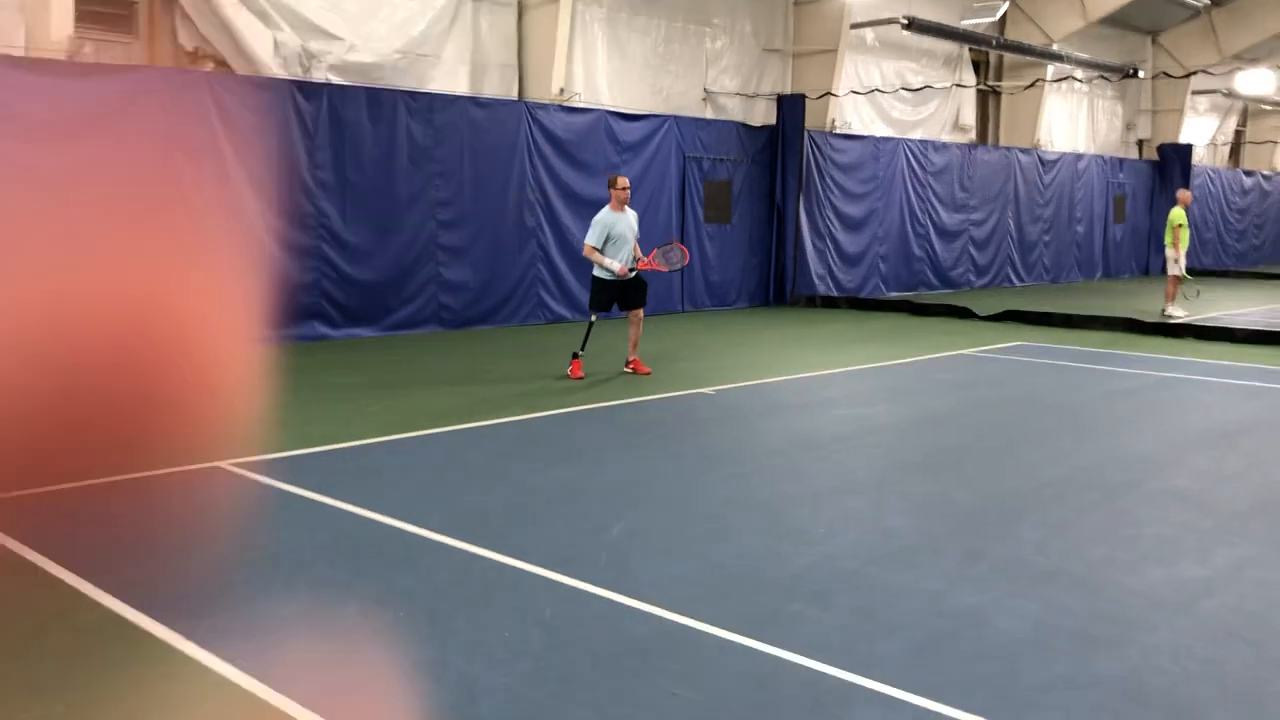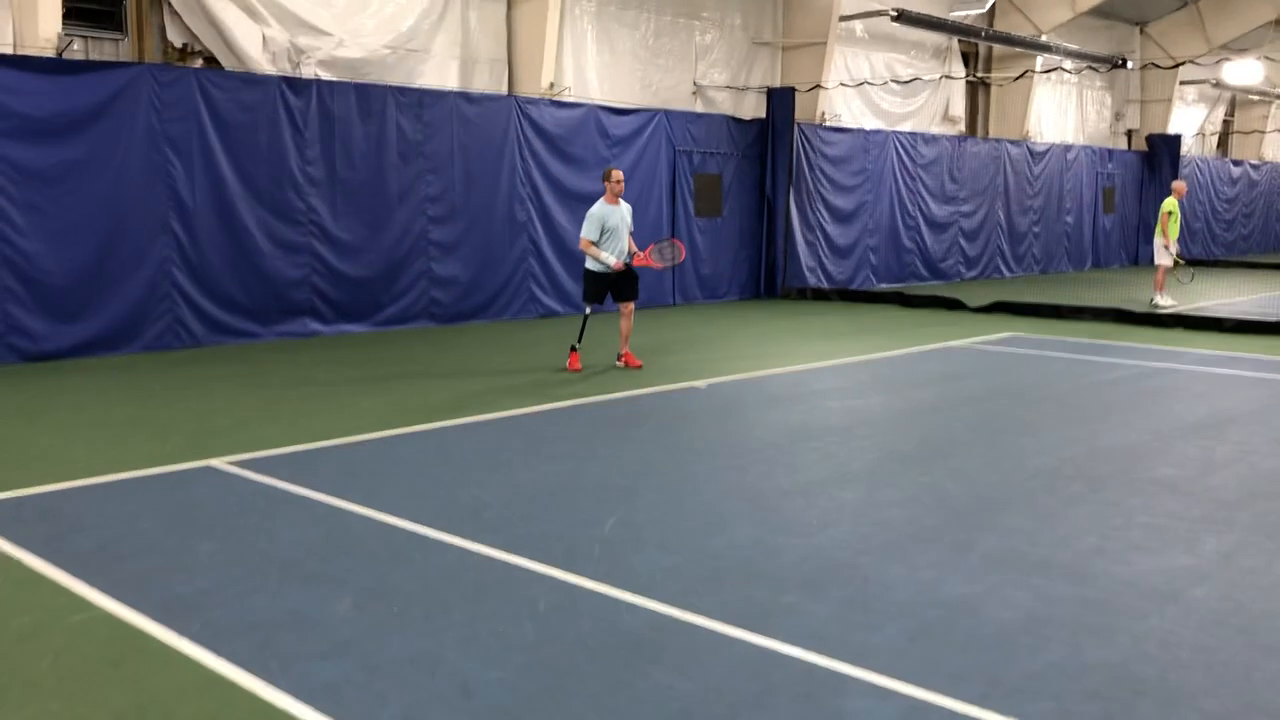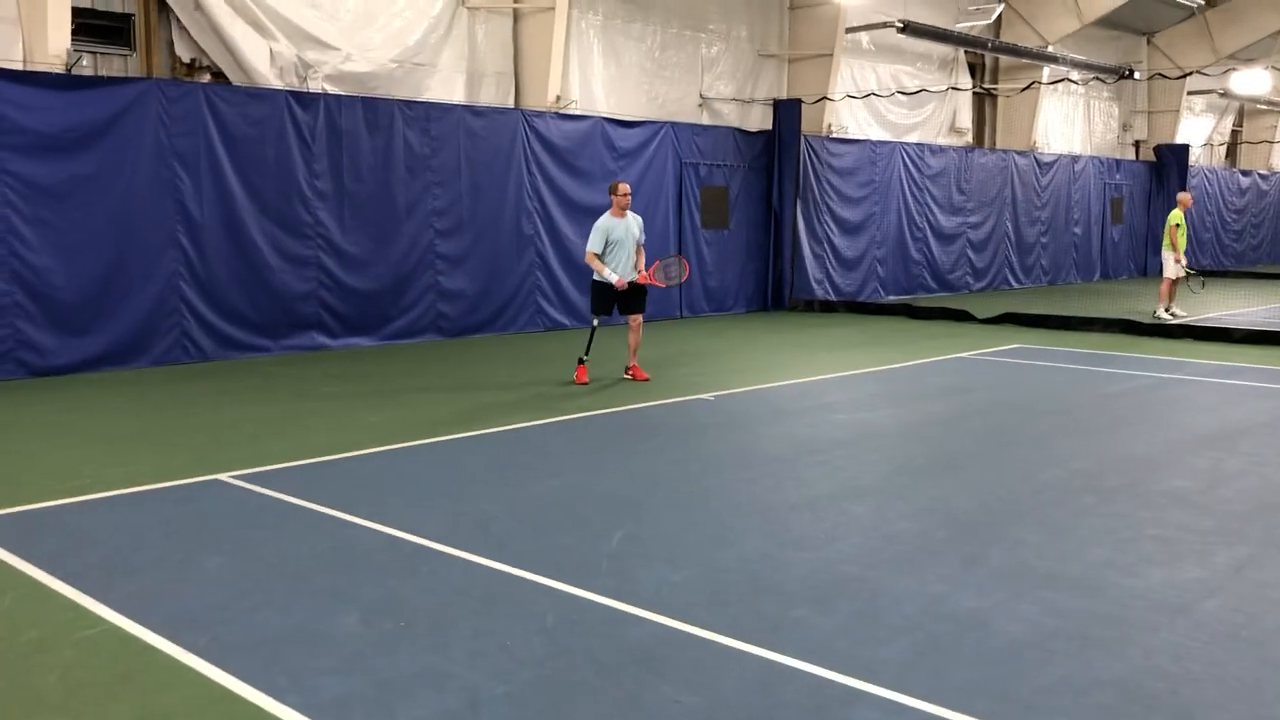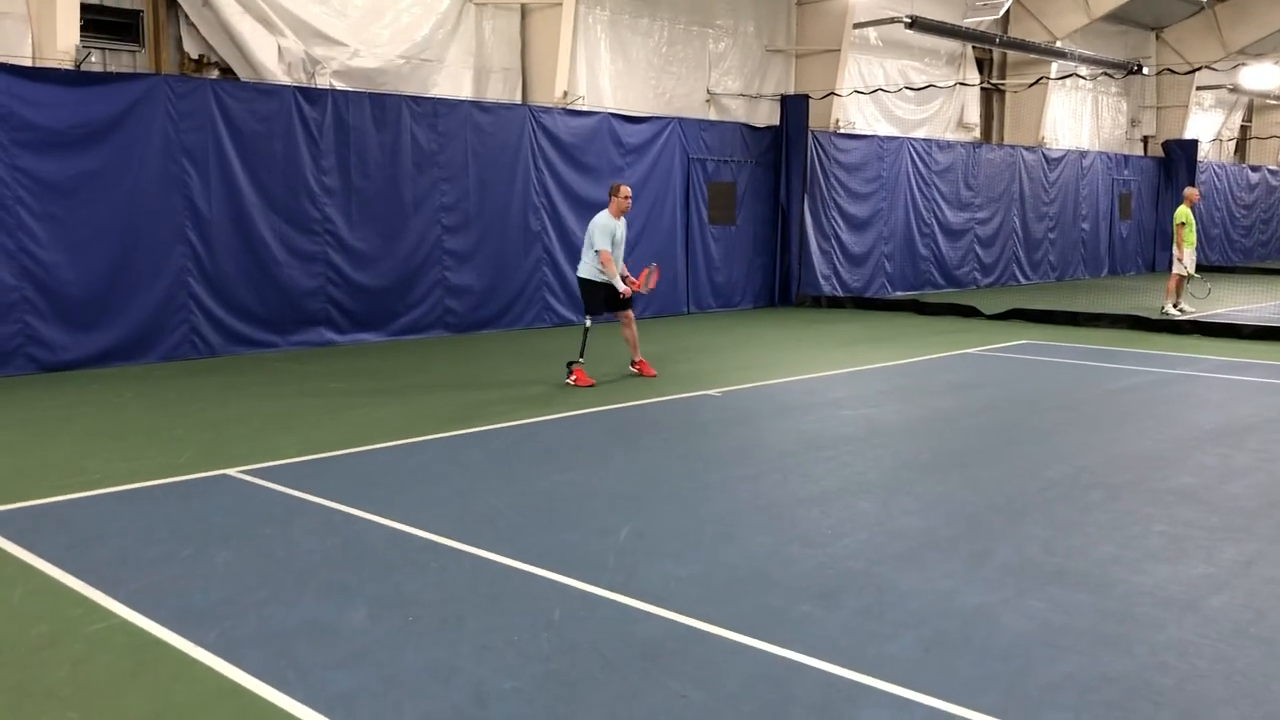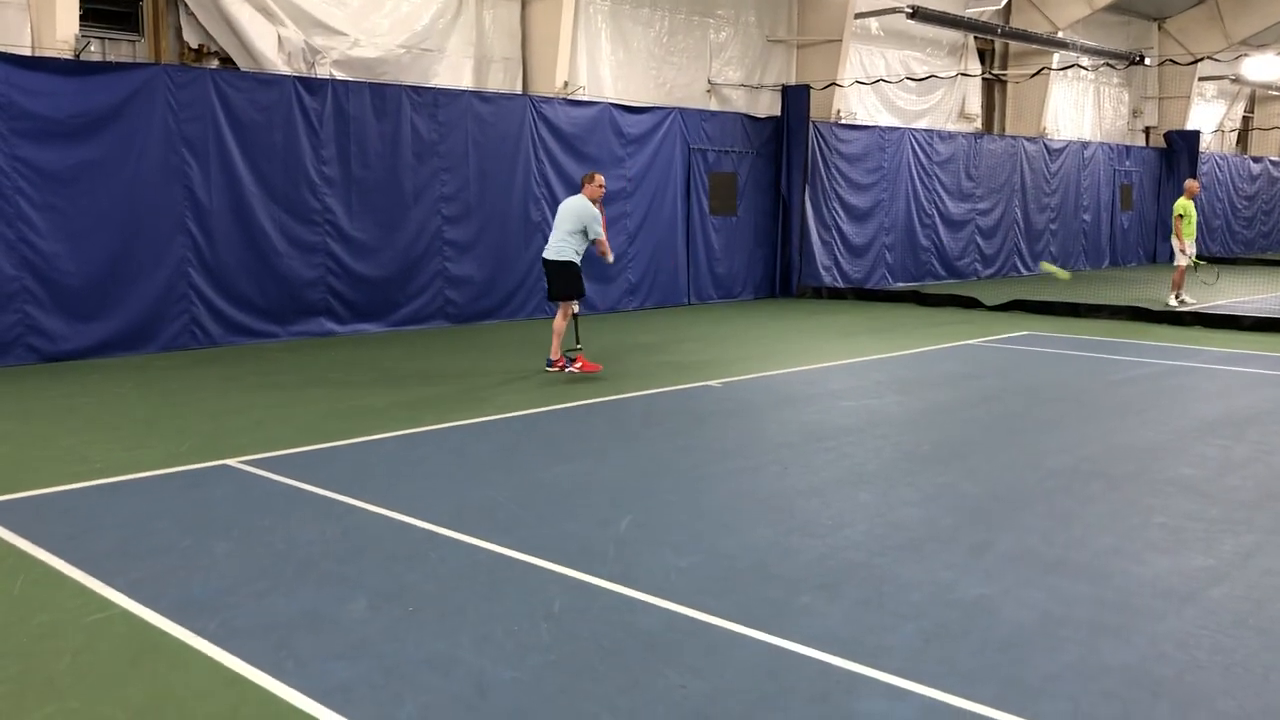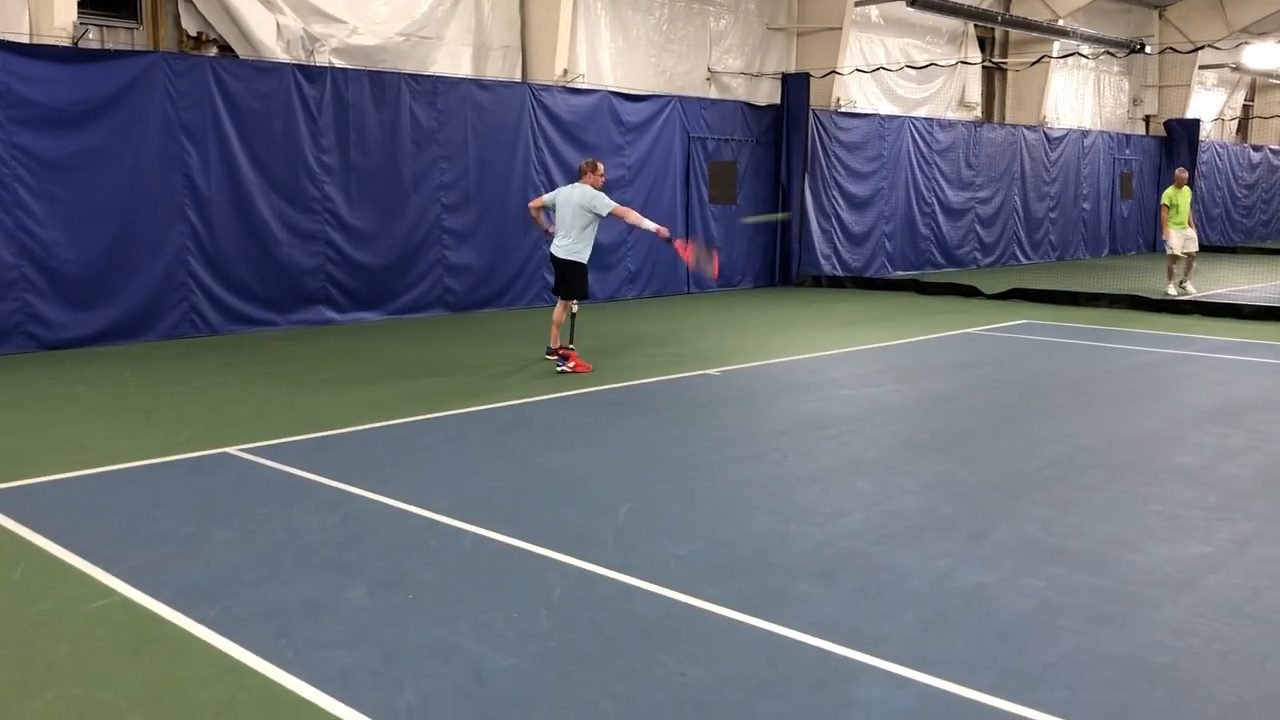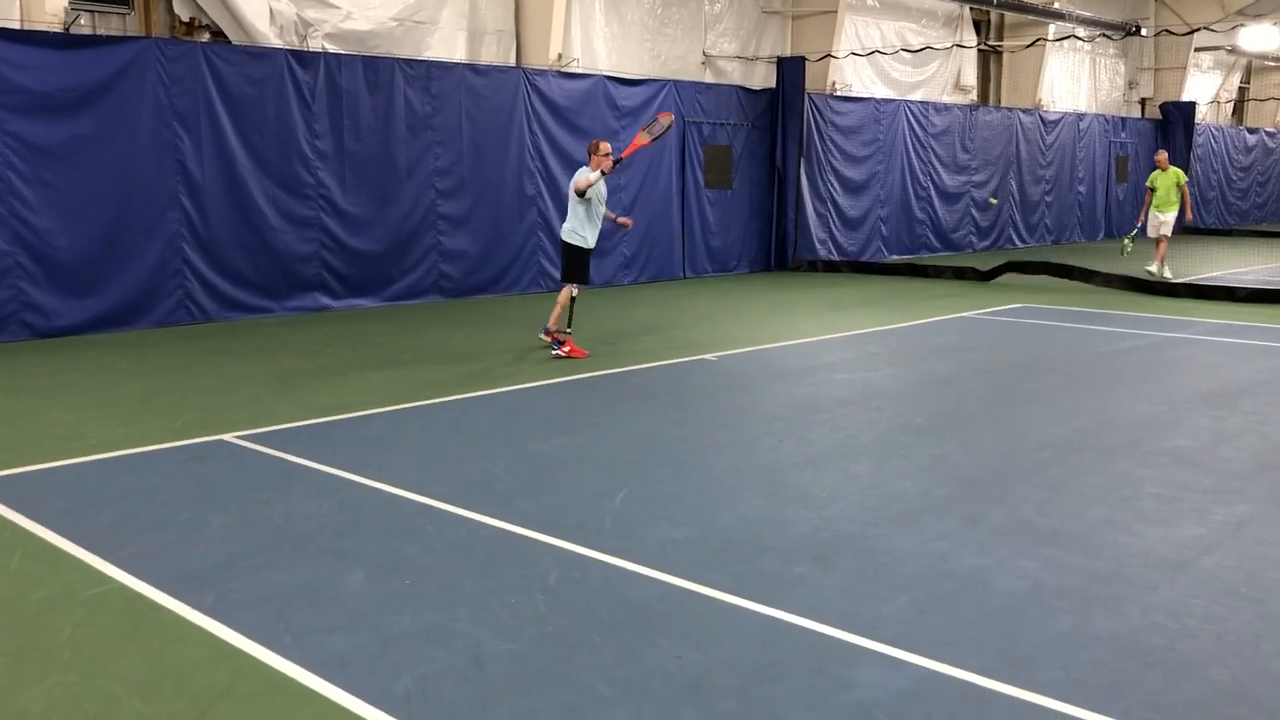
dt=0.5s
person 1, frame 1
left shoulder: (632, 215)
right shoulder: (603, 219)
right elbow: (588, 251)
left wrist: (639, 257)
right wrist: (614, 266)
left hip: (630, 276)
right hip: (605, 278)
left knee: (637, 316)
right knee: (593, 319)
left ankle: (631, 360)
right ankle: (576, 361)
person 1, frame 2
left shoulder: (627, 208)
right shoulder: (597, 212)
right elbow: (584, 245)
left wrist: (634, 252)
right wrist: (610, 260)
left hip: (622, 269)
right hip: (598, 270)
left knee: (628, 309)
right knee: (588, 311)
left ankle: (623, 354)
right ankle: (574, 352)
person 1, frame 3
left shoulder: (636, 220)
right shoulder: (602, 225)
right elbow: (590, 258)
left wrist: (641, 270)
right wrist: (613, 277)
left hip: (631, 282)
right hip: (605, 282)
left knee: (636, 322)
right knee: (596, 323)
left ankle: (631, 366)
right ankle: (582, 366)
person 1, frame 4
left shoulder: (621, 222)
right shoulder: (603, 224)
right elbow: (605, 259)
left wrist: (625, 275)
right wrist: (620, 285)
left hip: (608, 280)
right hip: (592, 278)
left knee: (628, 318)
right knee: (591, 322)
left ankle: (637, 361)
right ankle: (575, 369)
person 1, frame 5
left shoulder: (570, 202)
right shoulder: (590, 211)
right elbow: (601, 246)
right wrist: (609, 256)
left hip: (551, 258)
right hip: (564, 261)
left knee: (565, 309)
right knee: (569, 308)
left ankle: (554, 359)
right ankle: (573, 360)
person 1, frame 6
left shoulder: (562, 191)
right shoulder: (594, 197)
left elbow: (534, 205)
right elbow: (623, 213)
left wrist: (545, 227)
right wrist: (654, 227)
left hip: (558, 252)
right hip: (573, 258)
left knee: (565, 301)
right knee: (570, 303)
left ankle: (553, 347)
right ankle: (566, 359)
person 1, frame 7
left shoulder: (595, 178)
right shoulder: (584, 175)
right elbow: (578, 187)
left wrist: (615, 218)
right wrist: (601, 172)
left hip: (580, 240)
right hip: (577, 241)
left knee: (572, 286)
right knee: (574, 288)
left ankle: (550, 329)
right ankle: (561, 343)
